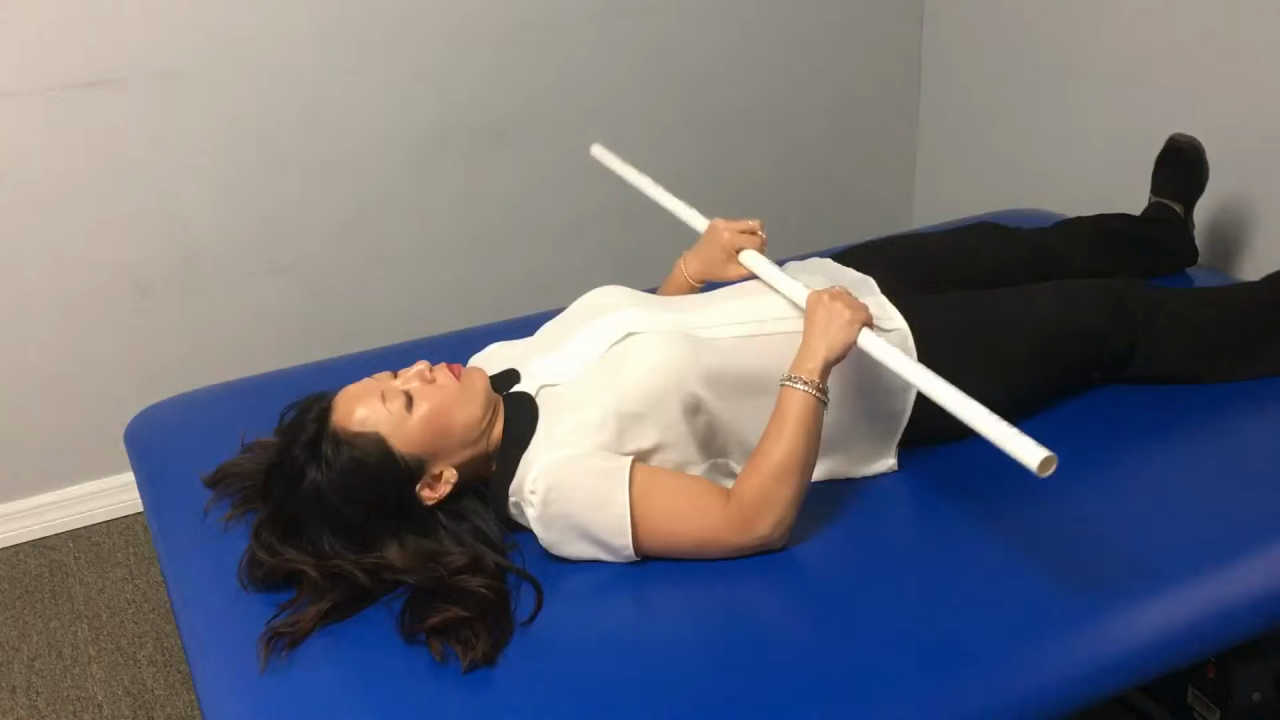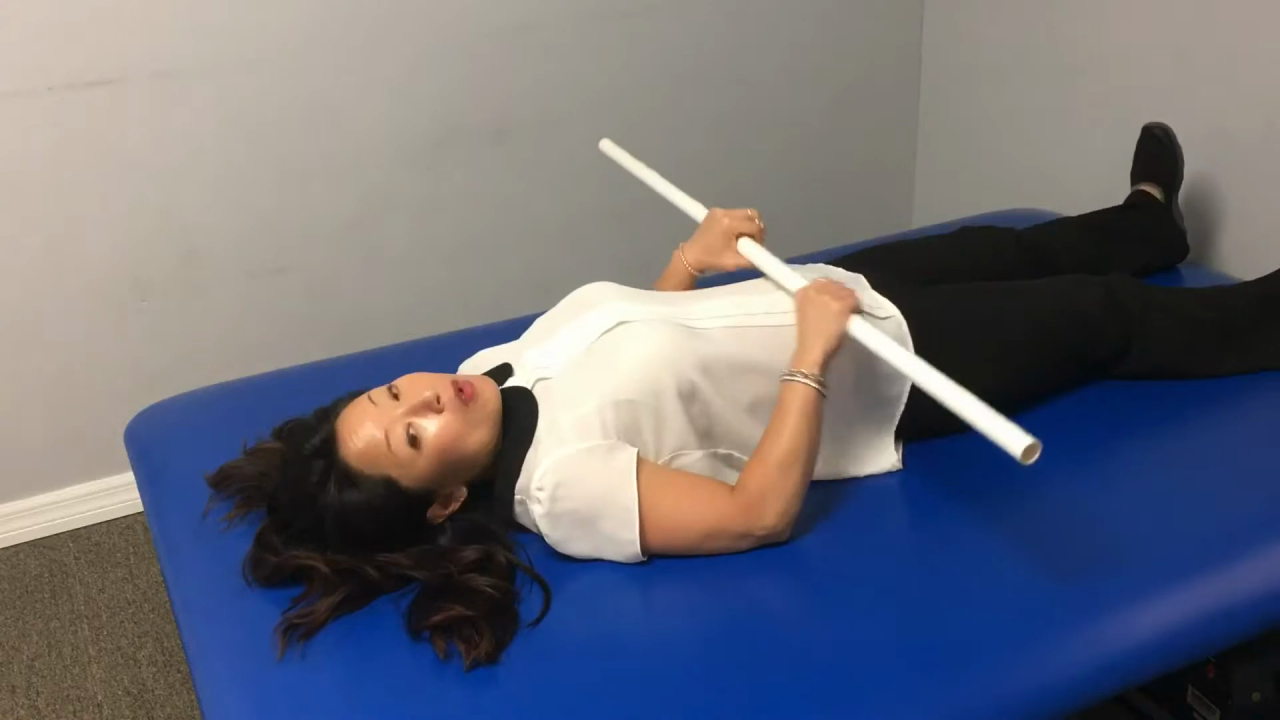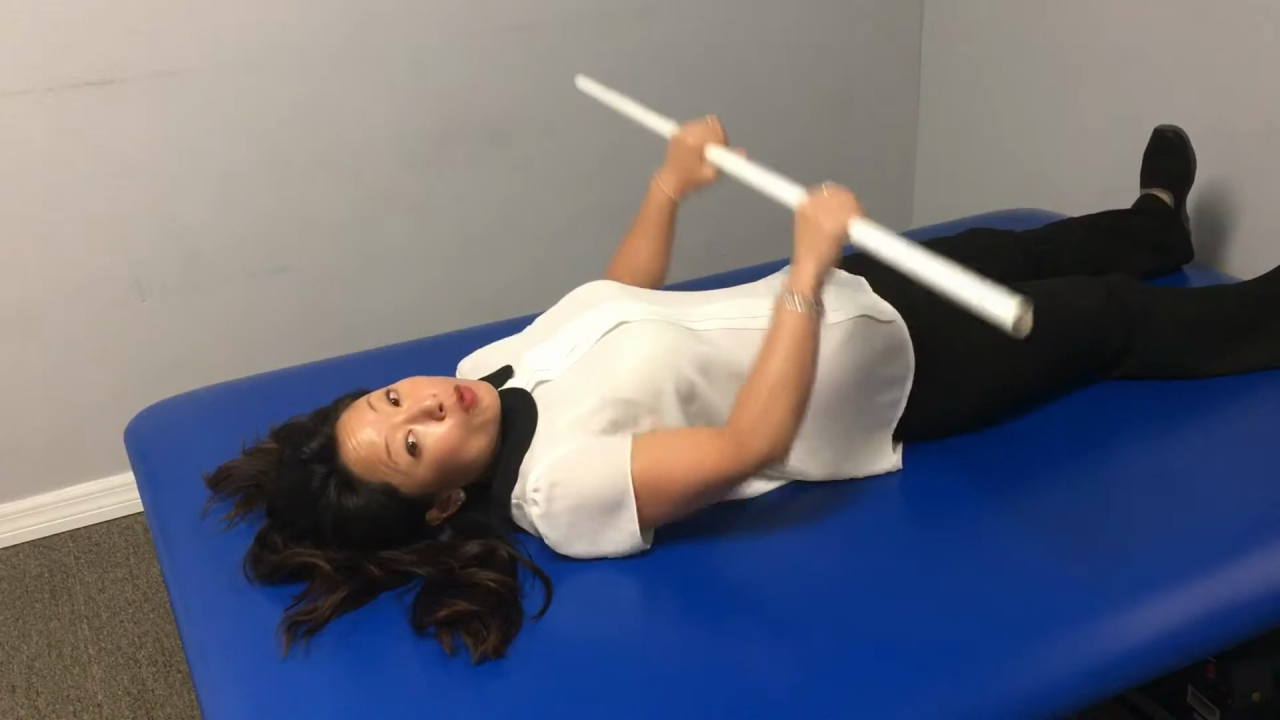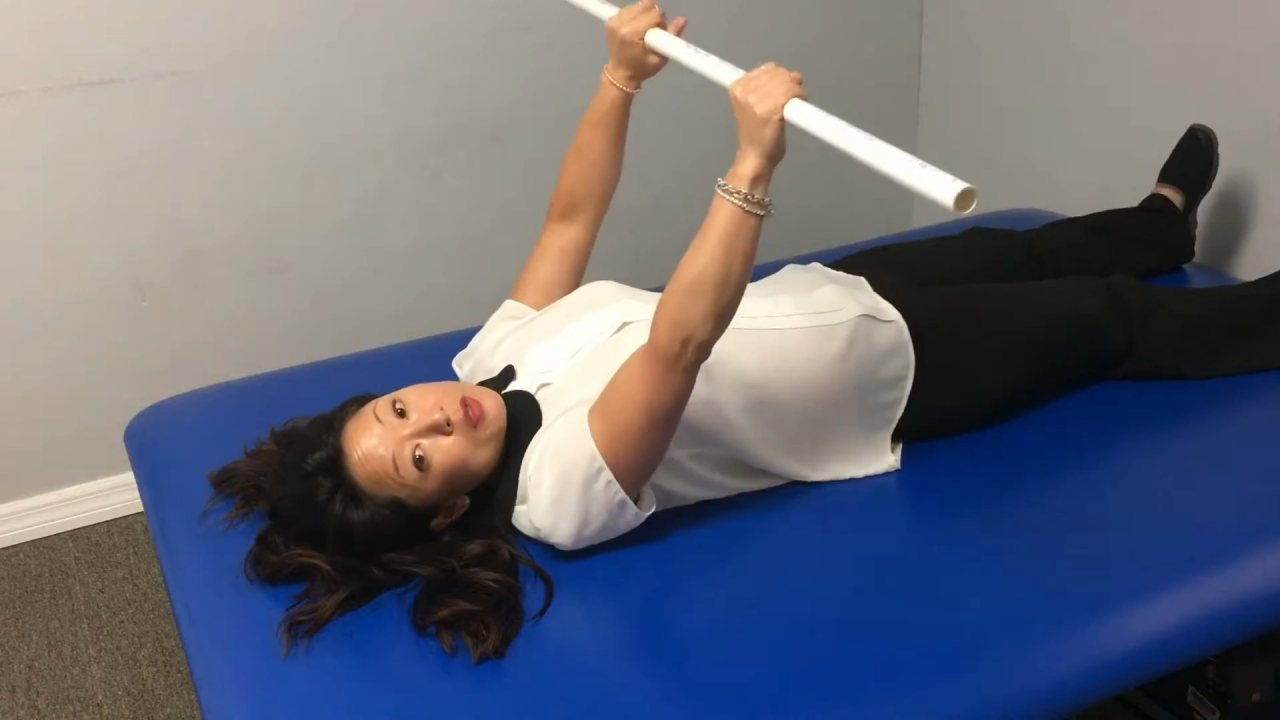
dt=0.5s
person 1, frame 1
left shoulder: (499, 367)
right shoulder: (556, 489)
right elbow: (755, 519)
left wrist: (692, 270)
right wrist: (816, 362)
left hip: (831, 283)
right hip: (894, 371)
left knee: (1014, 248)
right knee: (1118, 324)
left ankle: (1159, 228)
person 1, frame 2
left shoulder: (490, 367)
right shoulder: (560, 487)
right elbow: (759, 514)
left wrist: (687, 263)
right wrist: (809, 356)
left hip: (827, 289)
right hip: (884, 368)
left knee: (1011, 249)
right knee: (1108, 322)
left ankle: (1143, 222)
person 1, frame 3
left shoulder: (497, 364)
right shoulder: (562, 491)
left elbow: (624, 303)
right elbow: (756, 433)
left wrist: (669, 193)
right wrist: (813, 255)
left hip: (835, 303)
right hip: (883, 375)
left knee: (1008, 255)
right knee: (1106, 327)
left ankle: (1153, 229)
person 1, frame 4
left shoulder: (495, 357)
right shoulder: (565, 488)
left elbow: (570, 218)
right elbow: (682, 340)
right wrist: (753, 161)
left hip: (832, 292)
right hip: (889, 371)
left knee: (1012, 251)
right knee: (1113, 322)
left ankle: (1162, 220)
